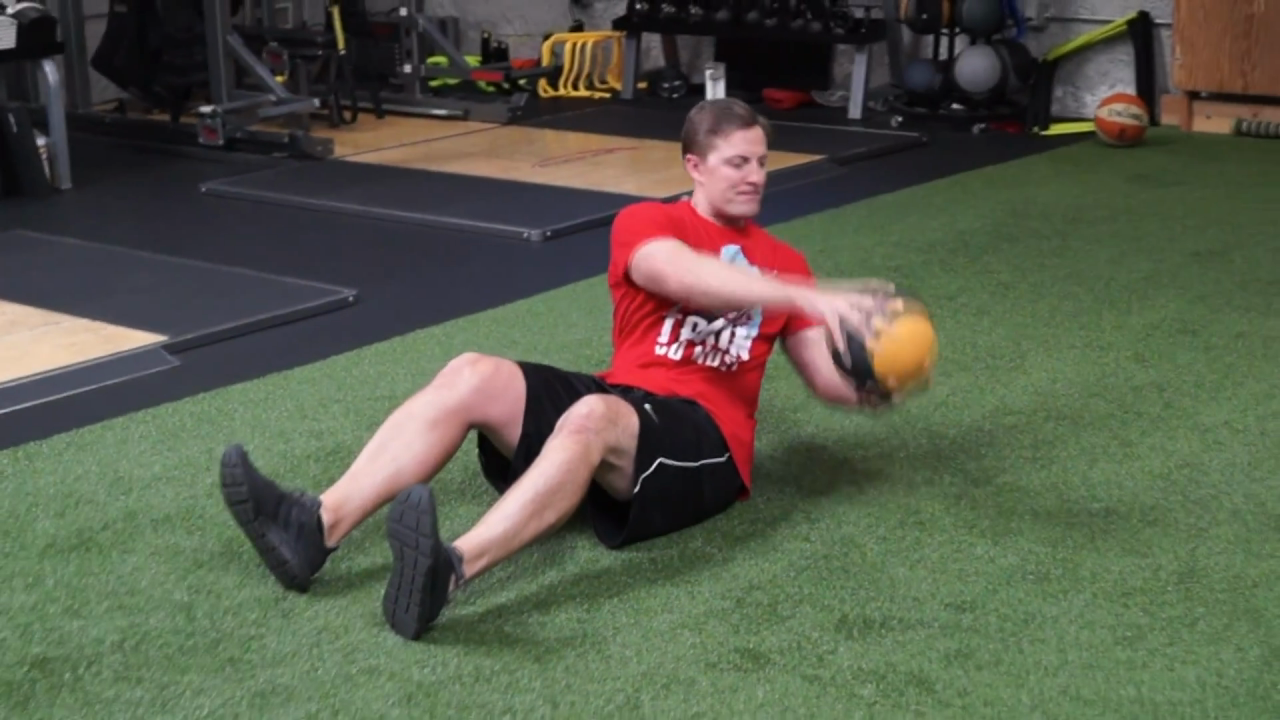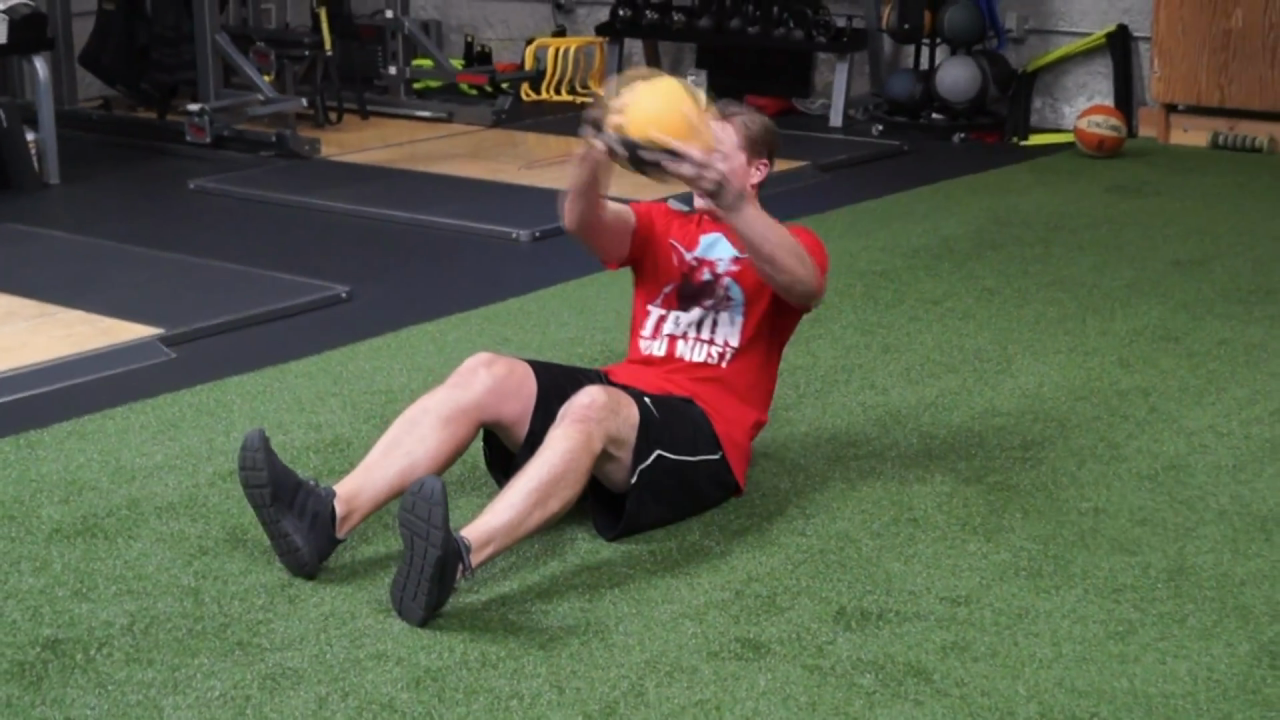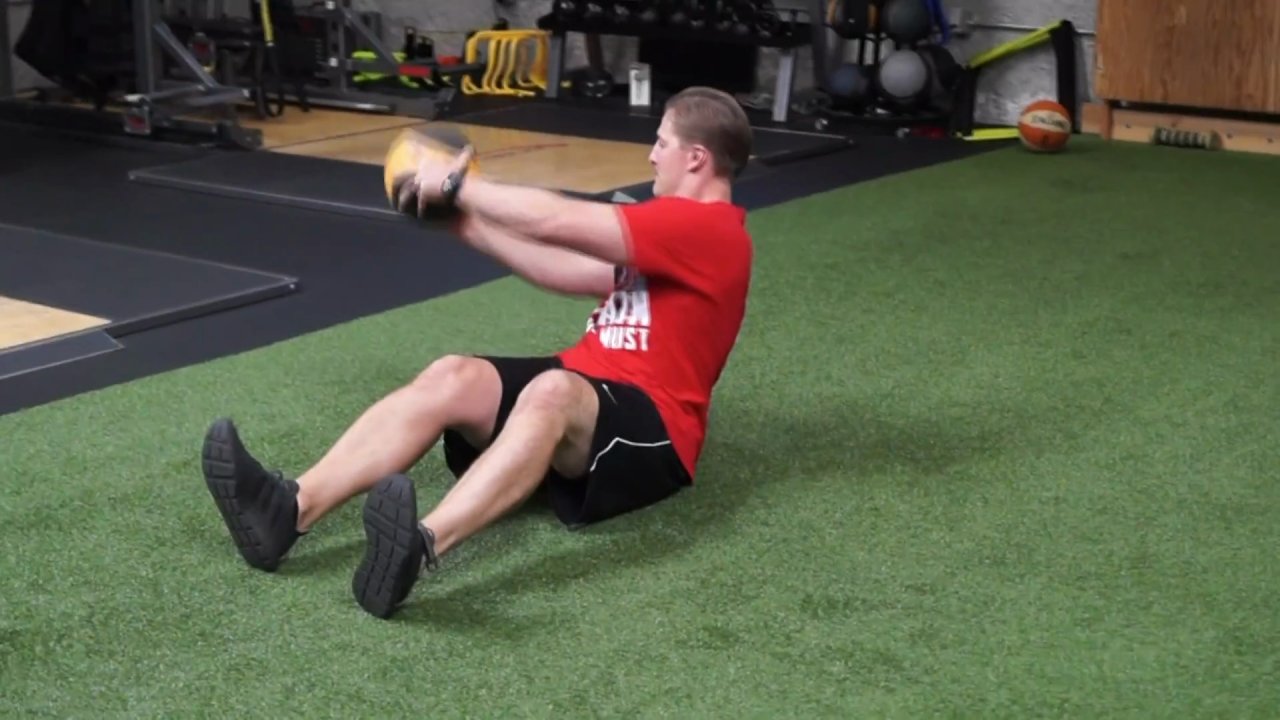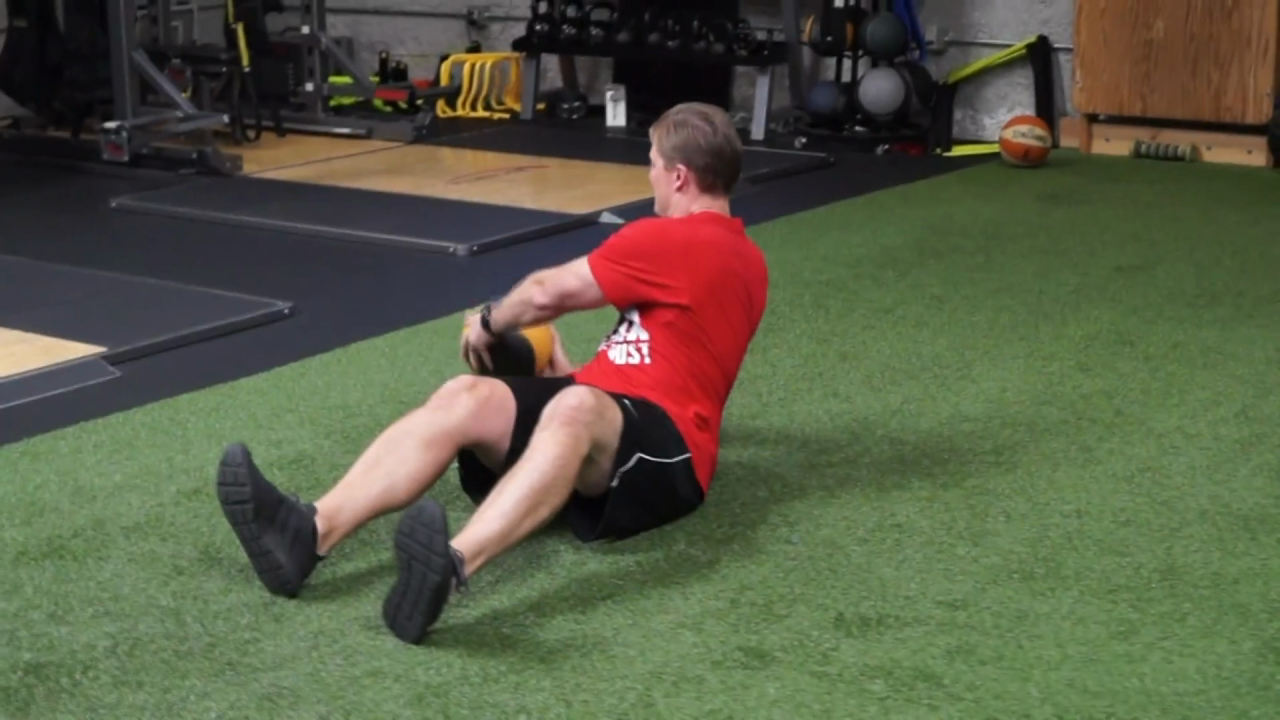
dt=0.5s
person 1, frame 1
left shoulder: (783, 263)
right shoulder: (646, 223)
left elbow: (824, 377)
right elbow: (684, 278)
left wrist: (864, 380)
right wrist: (811, 298)
left hip: (704, 437)
right hip: (620, 397)
left knee: (592, 417)
right knee: (472, 376)
left ankle: (450, 572)
right ankle: (319, 526)
person 1, frame 2
left shoulder: (794, 247)
right shoulder: (662, 225)
left elbow: (798, 277)
right elbow: (586, 220)
left wrist: (722, 194)
right wrist: (596, 158)
left hip: (705, 435)
right hip: (626, 392)
left knee: (592, 407)
right knee: (485, 373)
left ankle: (456, 559)
right ankle: (330, 515)
person 1, frame 3
left shoulder: (710, 229)
right shoulder: (667, 229)
left elbow: (556, 221)
right elbow: (567, 272)
left wrist: (456, 184)
right wrist: (471, 226)
left hip: (650, 426)
left knee: (553, 391)
right knee: (451, 377)
left ankle: (421, 548)
right ankle: (293, 508)
person 1, frame 4
left shoulder: (671, 240)
right shoulder: (735, 256)
left elbow: (548, 292)
left wrist: (488, 323)
right wrist: (568, 371)
left hip: (665, 441)
left knee: (575, 407)
right knee: (465, 396)
left ankle: (452, 565)
right ankle: (311, 531)
